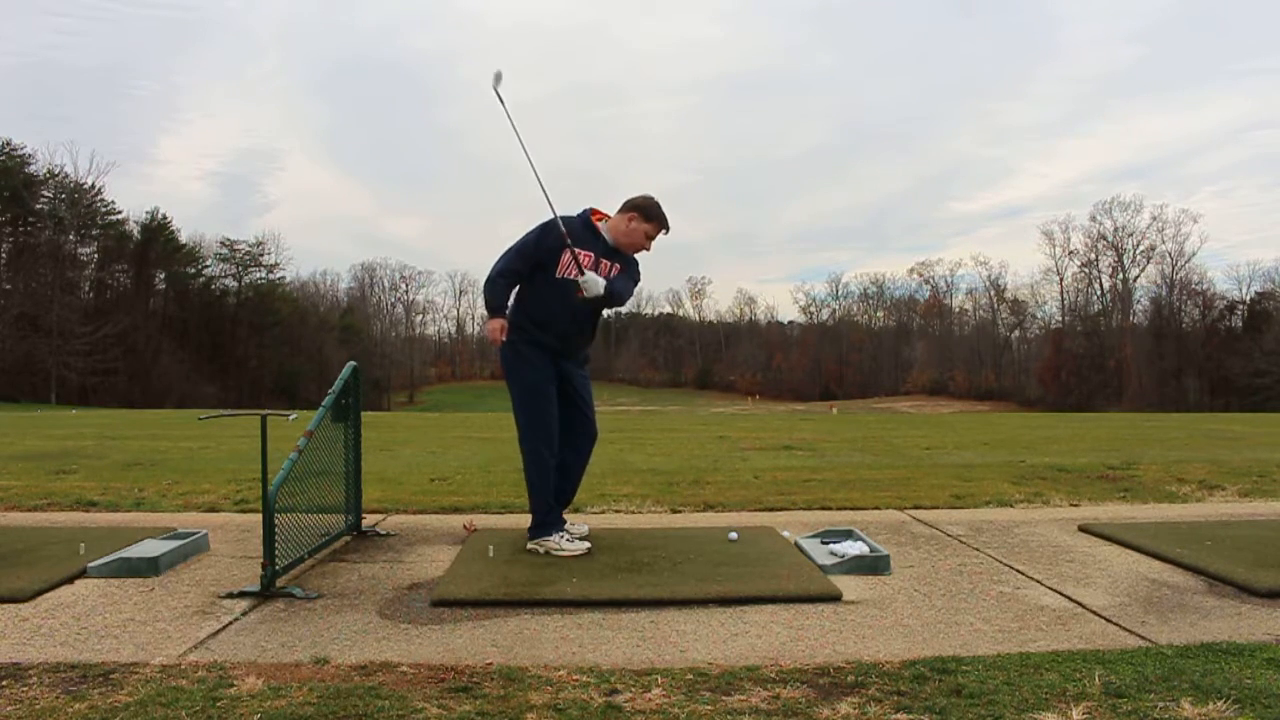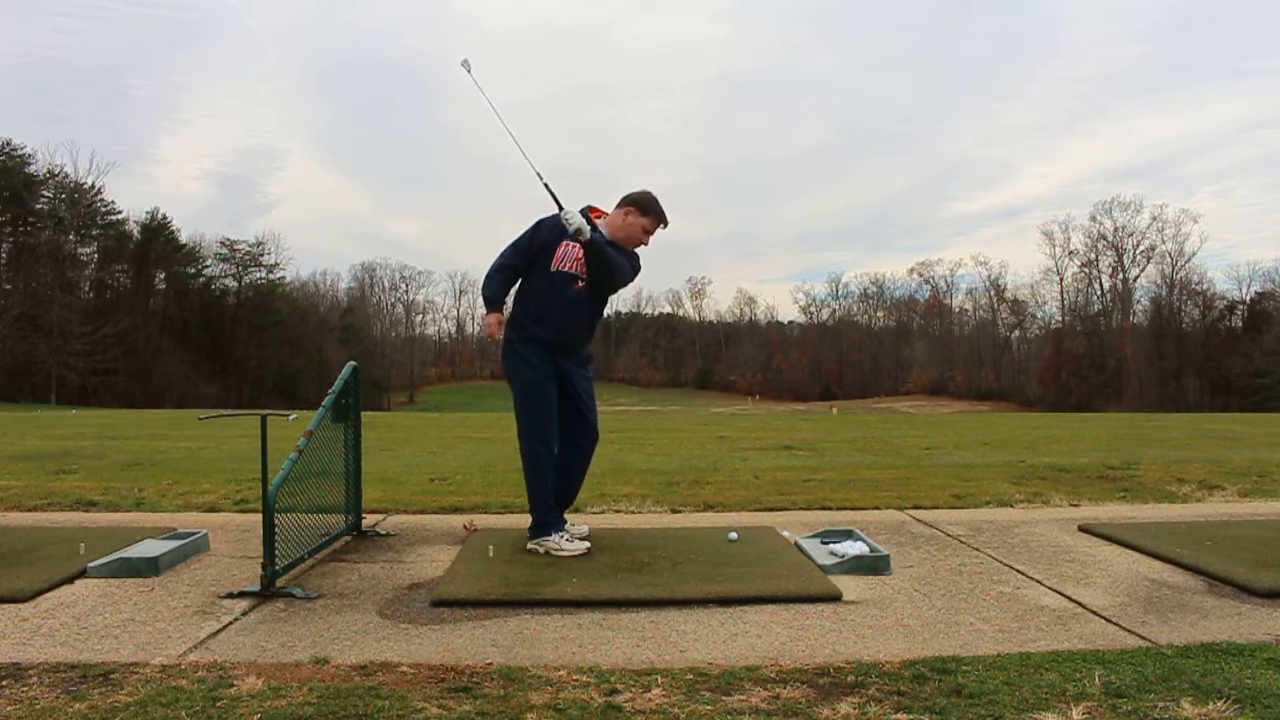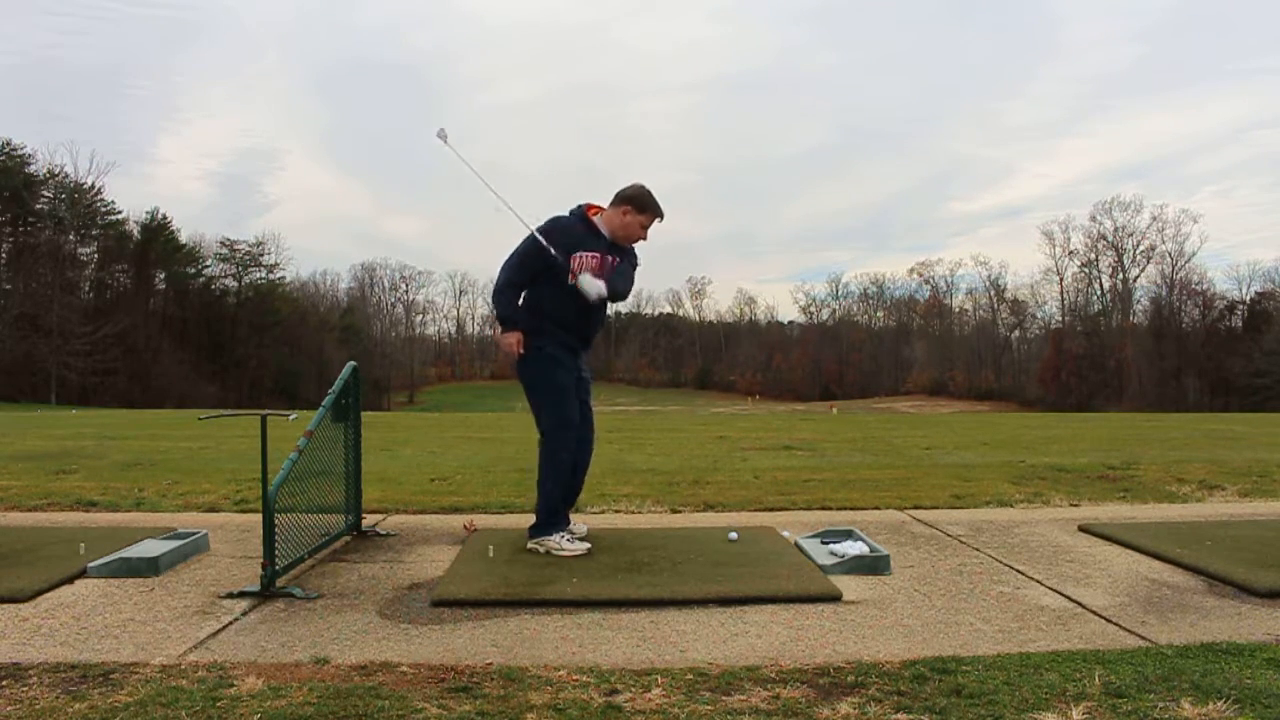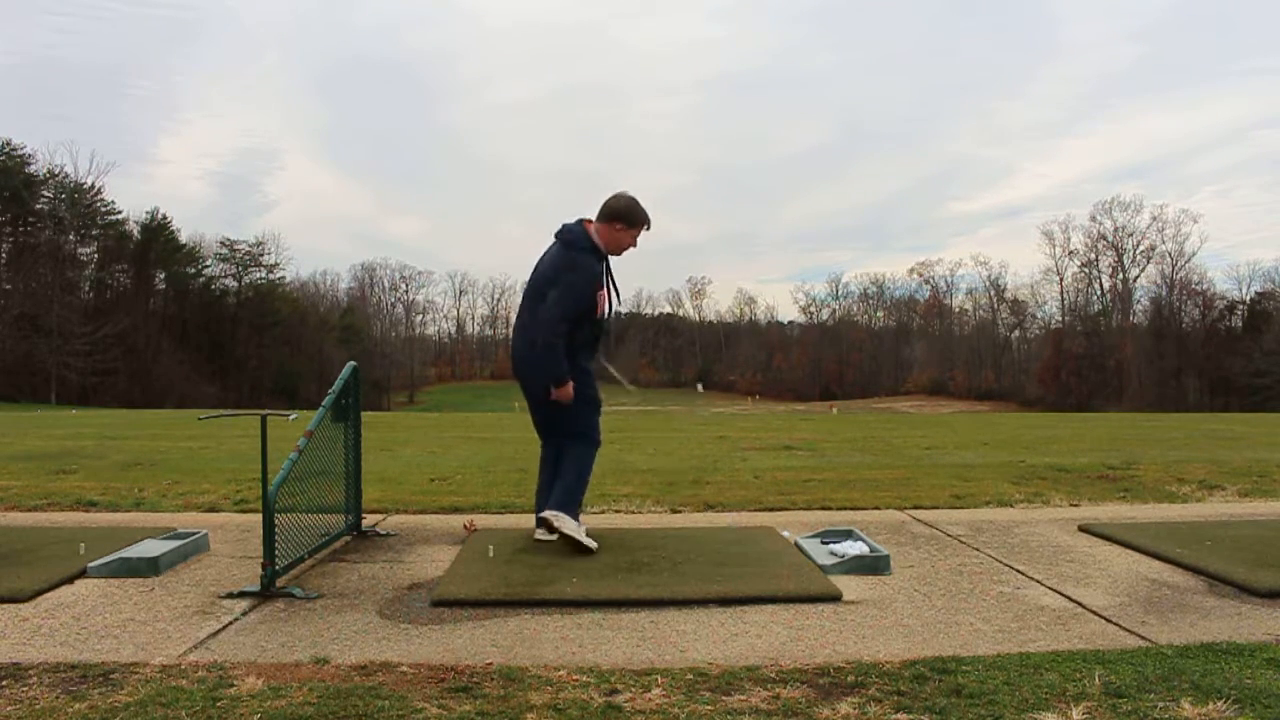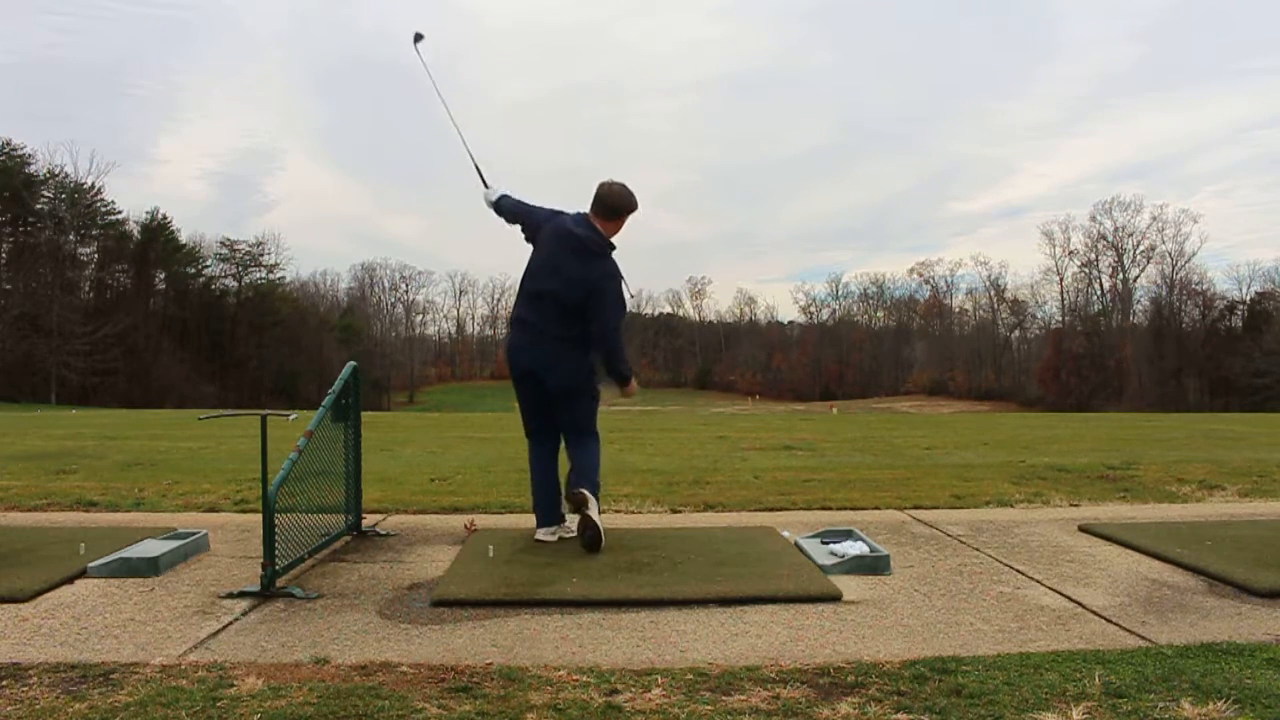
dt=0.3s
person 1, frame 1
left shoulder: (626, 265)
right shoulder: (561, 232)
left elbow: (618, 295)
right elbow: (509, 265)
left wrist: (601, 288)
right wrist: (496, 312)
left hip: (570, 356)
right hip: (527, 347)
left knee: (581, 433)
right knee: (541, 437)
left ankle: (552, 515)
right ankle: (544, 529)
person 1, frame 2
left shoulder: (626, 259)
right shoulder: (555, 228)
left elbow: (610, 276)
right elbow: (508, 262)
left wrist: (588, 238)
right wrist: (494, 307)
left hip: (573, 356)
right hip: (528, 348)
left knee: (583, 434)
right knee: (541, 436)
left ankle: (553, 516)
right ankle: (543, 529)
person 1, frame 3
left shoulder: (623, 254)
right shoulder: (560, 231)
left elbow: (620, 287)
right elbow: (513, 271)
left wrist: (602, 287)
right wrist: (509, 324)
left hip: (574, 353)
right hip: (542, 349)
left knee: (580, 436)
right knee: (561, 434)
left ankle: (556, 517)
right ankle: (546, 529)
person 1, frame 4
left shoulder: (579, 244)
right shoulder: (582, 267)
right elbow: (550, 322)
right wrist: (559, 377)
left hip: (528, 356)
right hip: (555, 363)
left knee: (554, 437)
right knee: (583, 437)
left ankle: (547, 517)
right ankle: (560, 509)
person 1, frame 5
left shoulder: (553, 225)
right shoulder: (603, 269)
left elbow: (519, 211)
right elbow: (607, 332)
left wrist: (497, 198)
right wrist: (623, 377)
left hip: (521, 347)
right hip: (564, 358)
left knee: (540, 435)
right knee: (581, 434)
left ankle: (548, 519)
right ankle: (585, 492)
